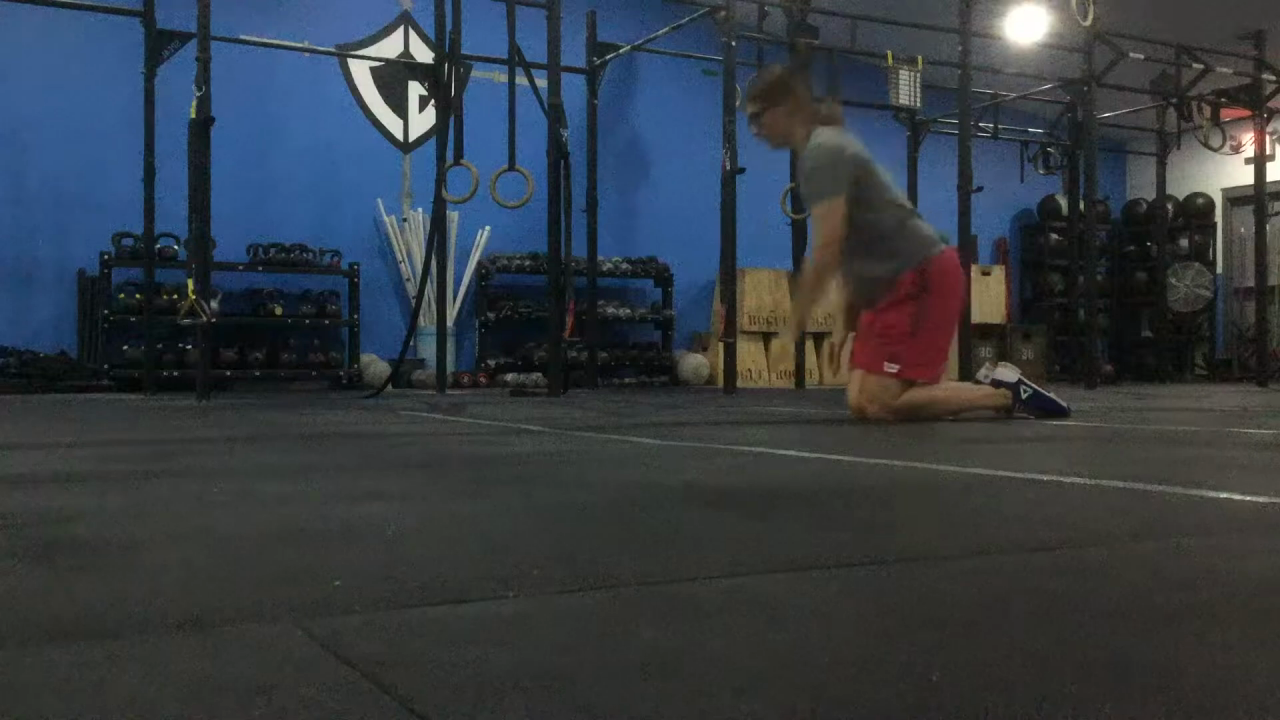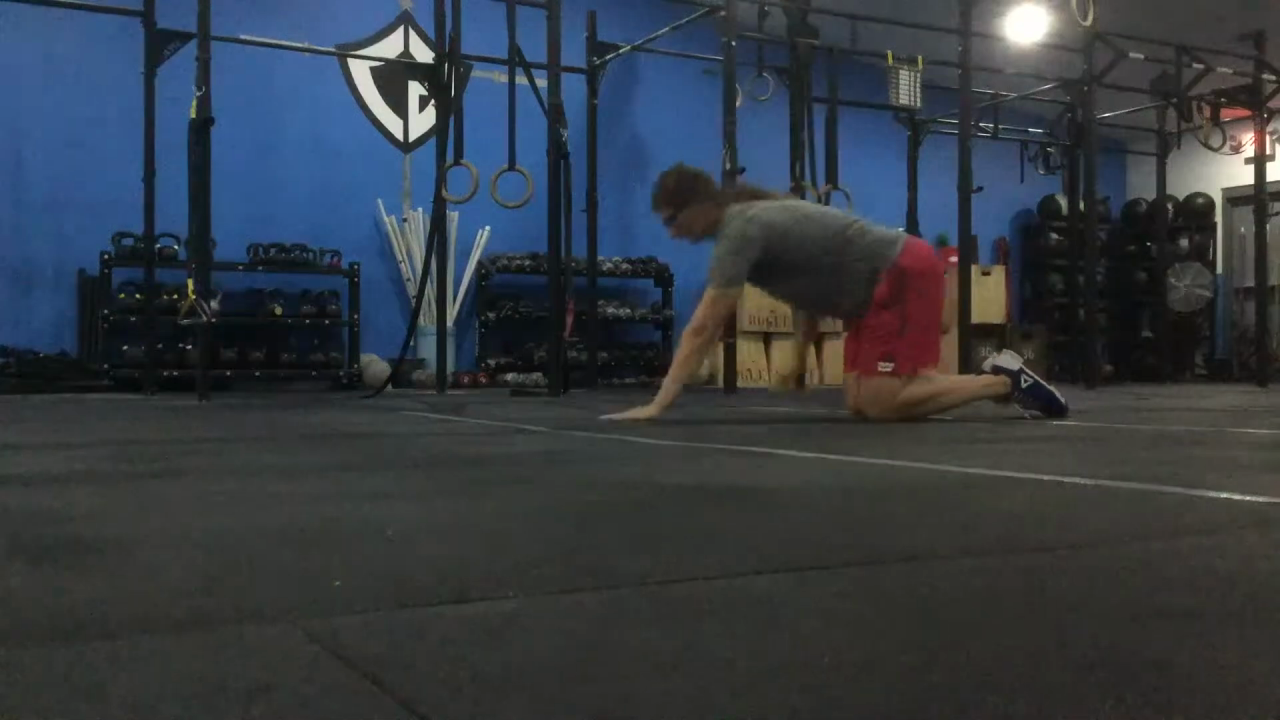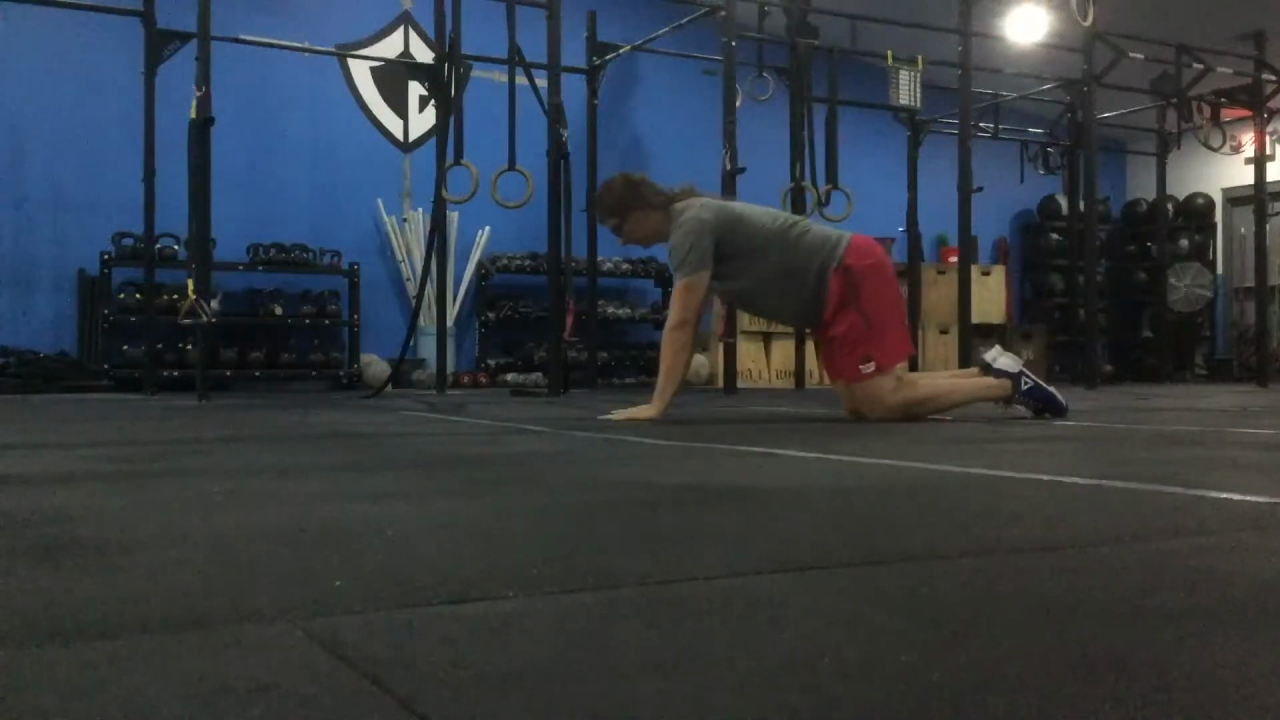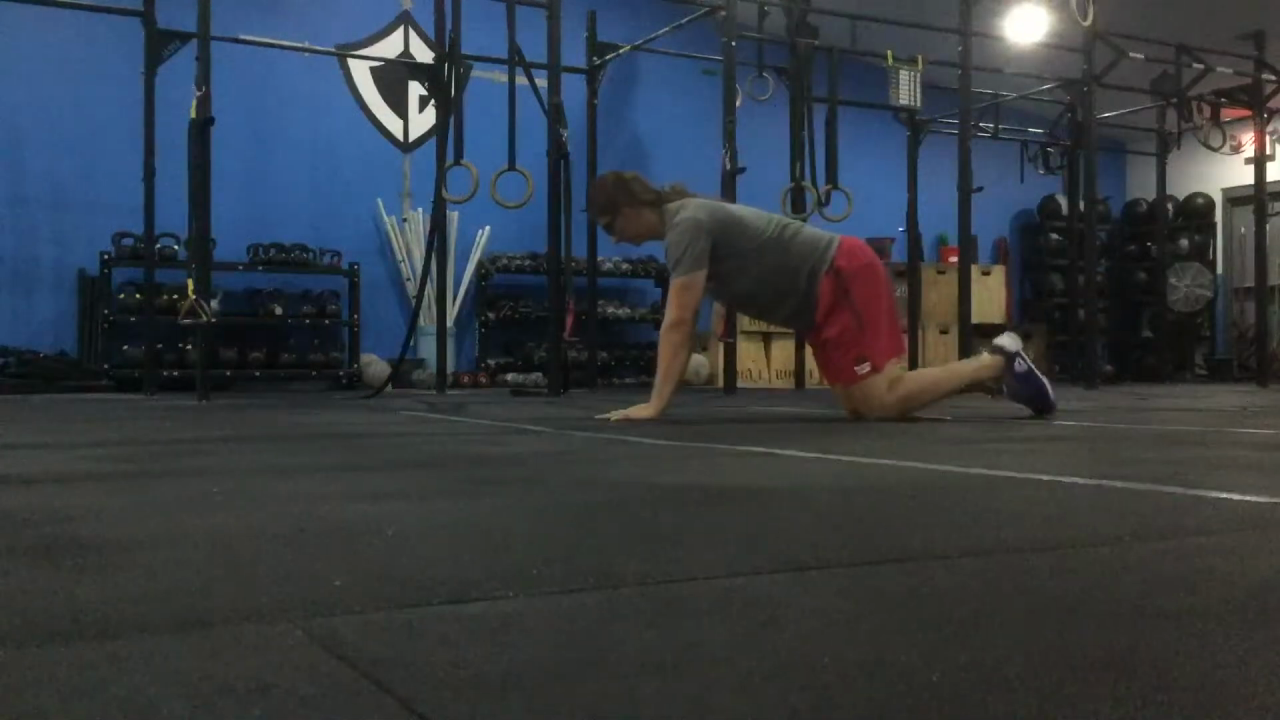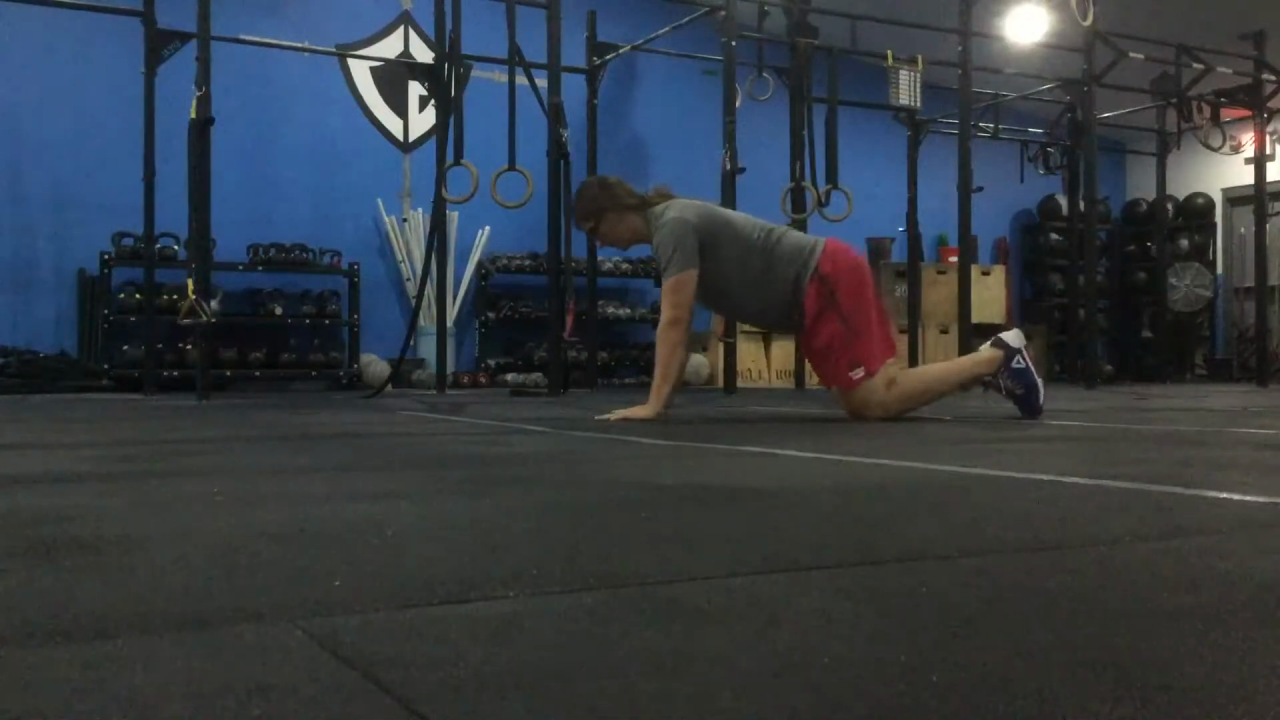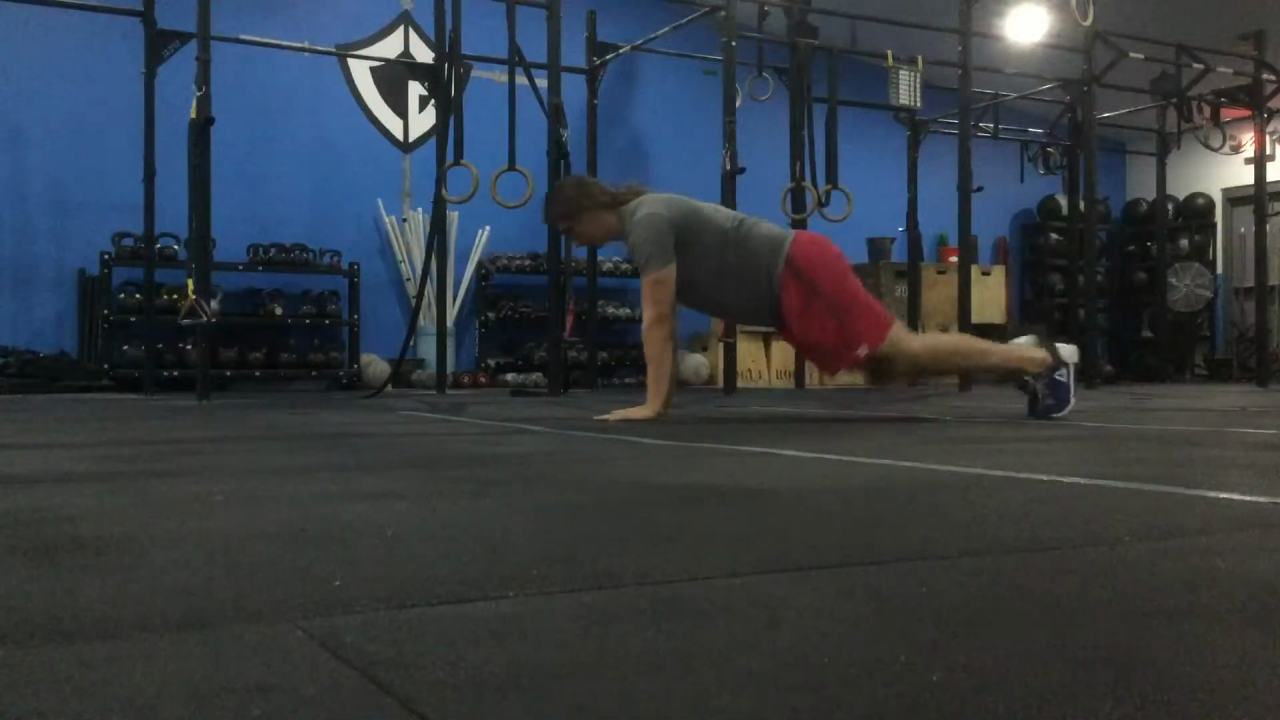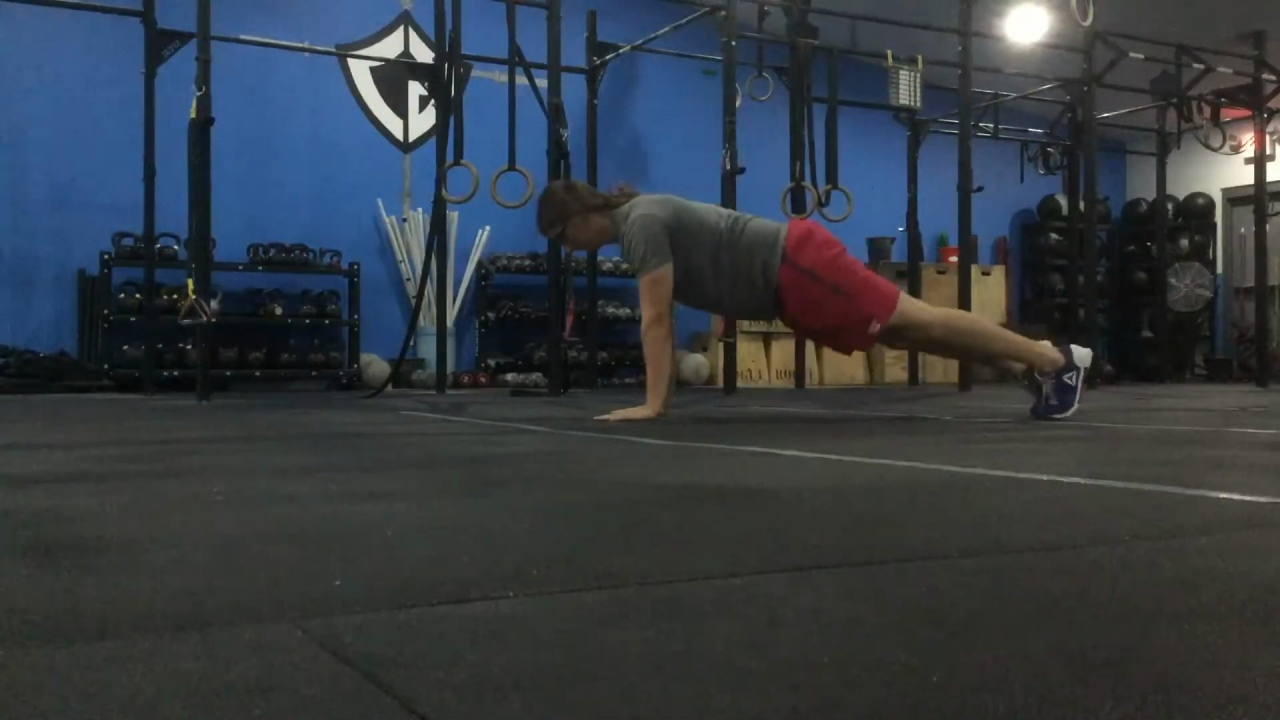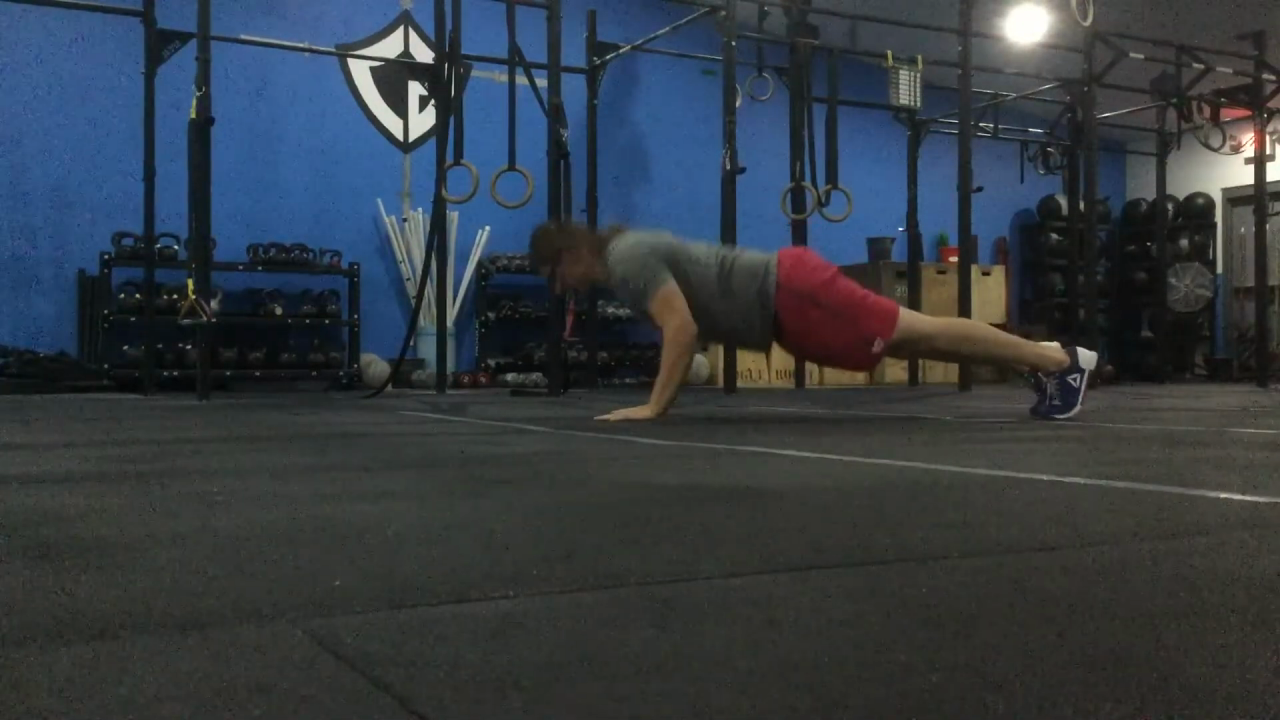
dt=0.5s
person 1, frame 1
left shoulder: (823, 152)
right shoulder: (822, 153)
left elbow: (825, 251)
right elbow: (847, 255)
left wrist: (792, 328)
right wrist: (846, 324)
left hip: (922, 280)
right hip: (894, 286)
left knee: (878, 404)
right knee: (860, 401)
left ankle: (1006, 393)
right ankle: (987, 385)
person 1, frame 2
left shoulder: (740, 233)
right shoulder: (753, 221)
left elbow: (703, 328)
right elbow: (811, 284)
left wrist: (657, 404)
right wrist: (799, 356)
left hip: (905, 274)
right hip: (890, 278)
left knee: (880, 404)
right knee: (860, 401)
left ankle: (1007, 382)
right ankle: (996, 376)
person 1, frame 3
left shoulder: (690, 226)
right shoulder: (697, 225)
left elbow: (680, 323)
right elbow: (691, 323)
left wrist: (657, 405)
right wrist: (661, 393)
left hip: (854, 273)
right hip: (841, 285)
left knee: (880, 402)
right knee: (860, 402)
left ankle: (1006, 383)
right ankle: (989, 372)
person 1, frame 4
left shoulder: (686, 225)
right shoulder: (689, 222)
left elbow: (678, 323)
right elbow: (688, 322)
left wrist: (654, 405)
right wrist: (662, 397)
left hip: (843, 276)
right hip: (828, 290)
left knee: (880, 401)
right knee: (861, 403)
left ankle: (999, 360)
right ankle: (991, 370)
person 1, frame 5
left shoulder: (673, 225)
right shoulder: (673, 225)
left elbow: (674, 321)
right elbow: (679, 323)
left wrist: (653, 404)
right wrist: (662, 397)
left hip: (828, 279)
right hip: (818, 290)
left knee: (876, 402)
right knee: (866, 400)
left ankle: (999, 356)
right ankle: (989, 367)
person 1, frame 6
left shoulder: (646, 222)
right shoulder: (644, 221)
left elbow: (657, 320)
right elbow: (662, 321)
left wrist: (653, 404)
right wrist: (663, 395)
left hip: (799, 272)
right hip: (793, 283)
left knee: (904, 349)
right knee: (891, 365)
left ankle: (1045, 361)
right ankle: (1016, 356)
person 1, frame 7
left shoulder: (641, 224)
right shoulder: (640, 220)
left elbow: (656, 319)
right elbow: (662, 319)
left wrist: (653, 404)
right wrist: (660, 395)
left hip: (797, 263)
right hip: (790, 273)
left knee: (917, 321)
right knee: (905, 334)
left ankle: (1056, 361)
right ankle: (1030, 366)
person 1, frame 8
left shoulder: (626, 262)
right shoulder: (625, 252)
left elbow: (683, 330)
right elbow: (681, 324)
left wrist: (655, 405)
right wrist: (662, 398)
left hip: (790, 292)
right hip: (783, 292)
left knee: (919, 333)
right knee: (910, 342)
left ankle: (1060, 361)
right ankle: (1043, 360)
